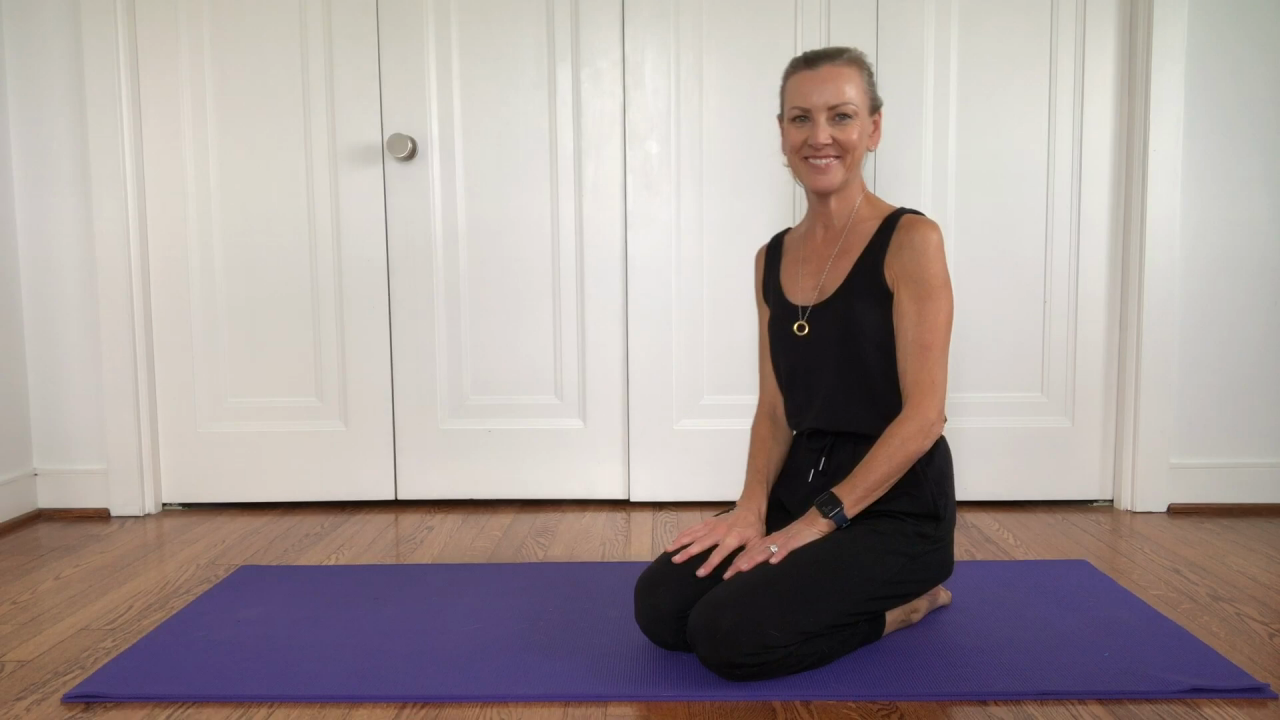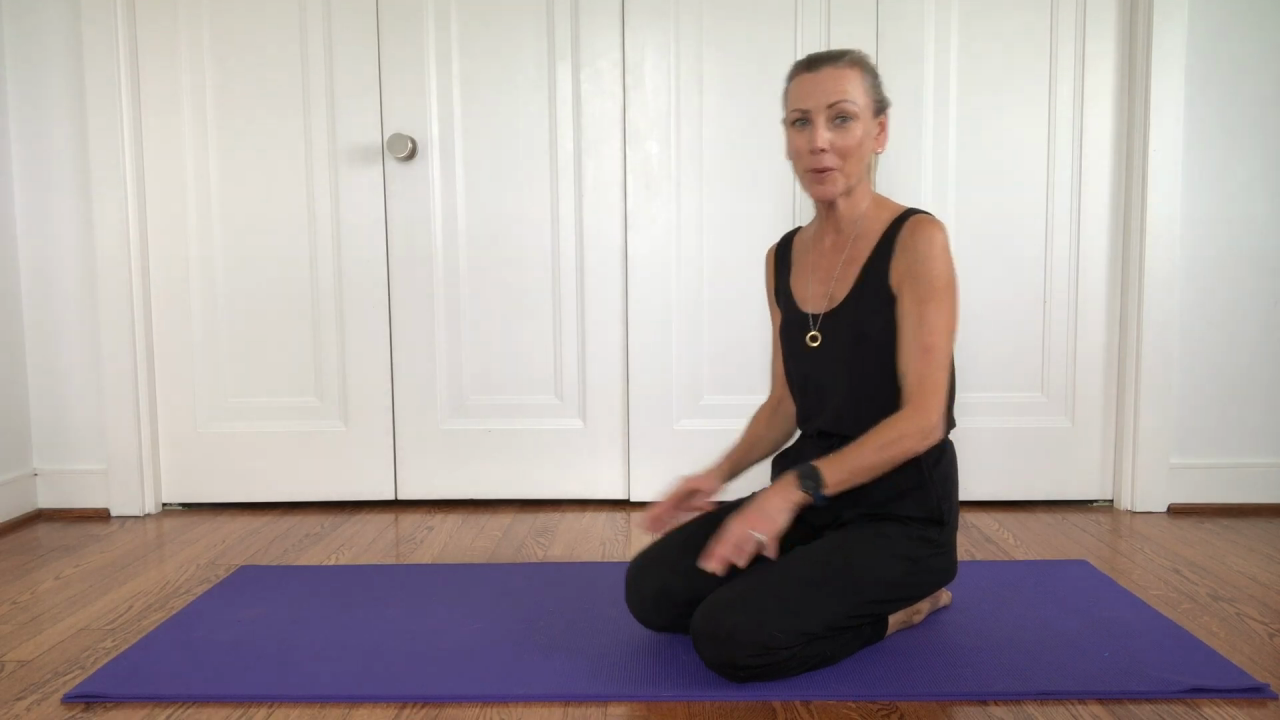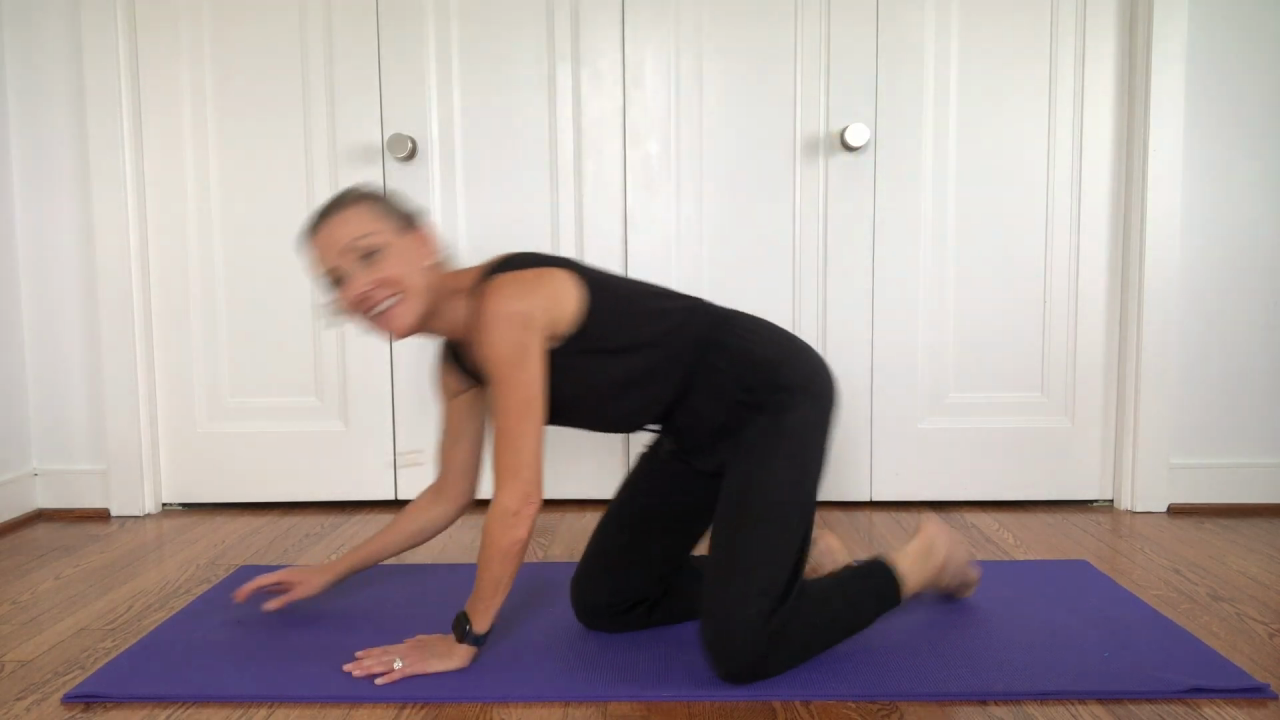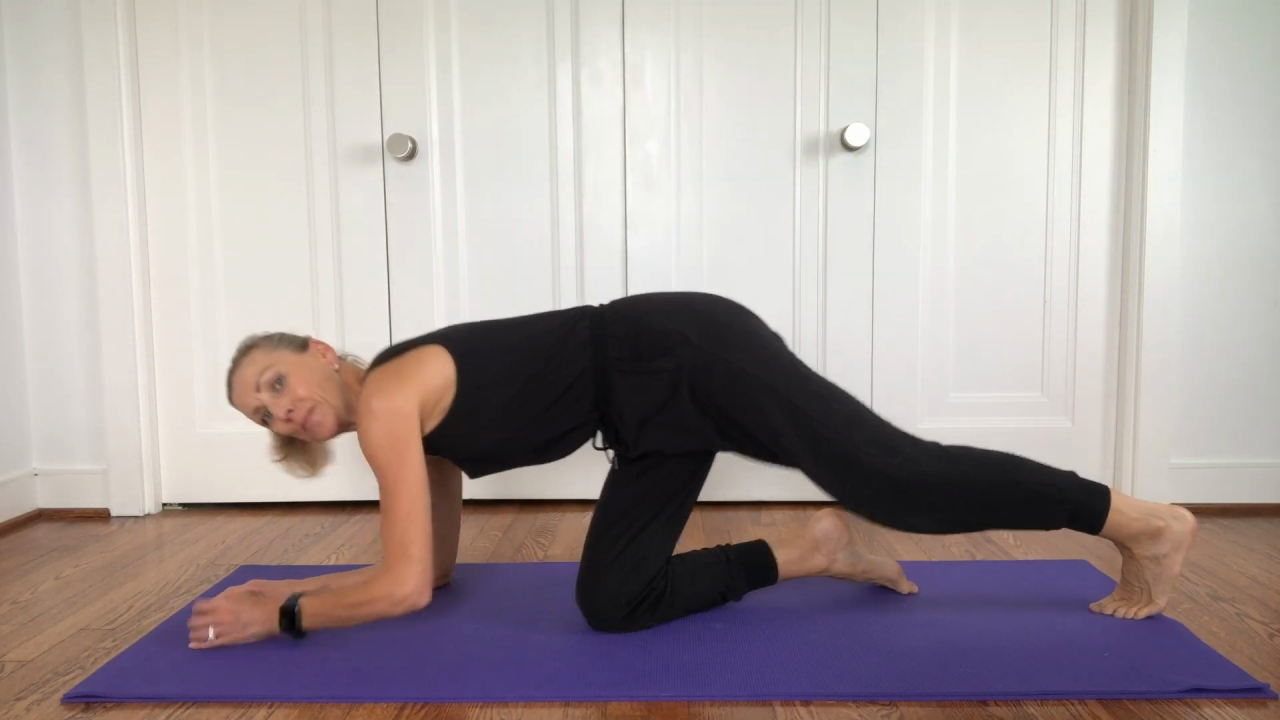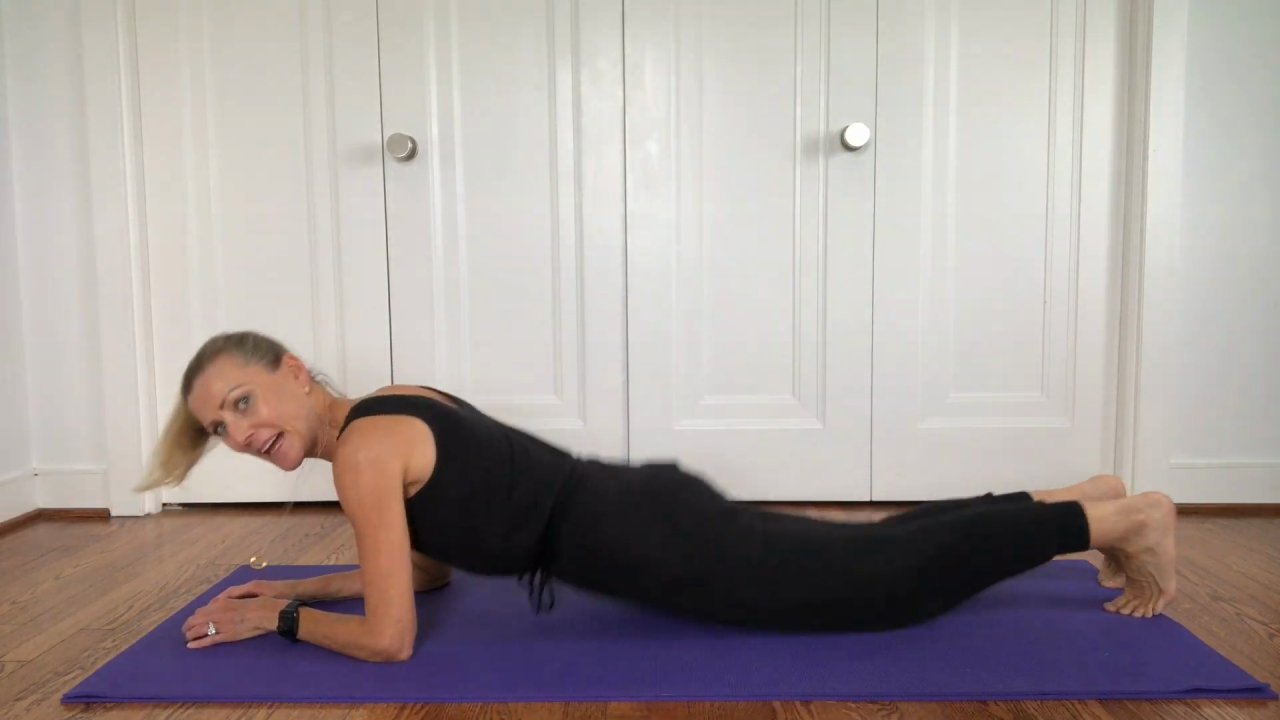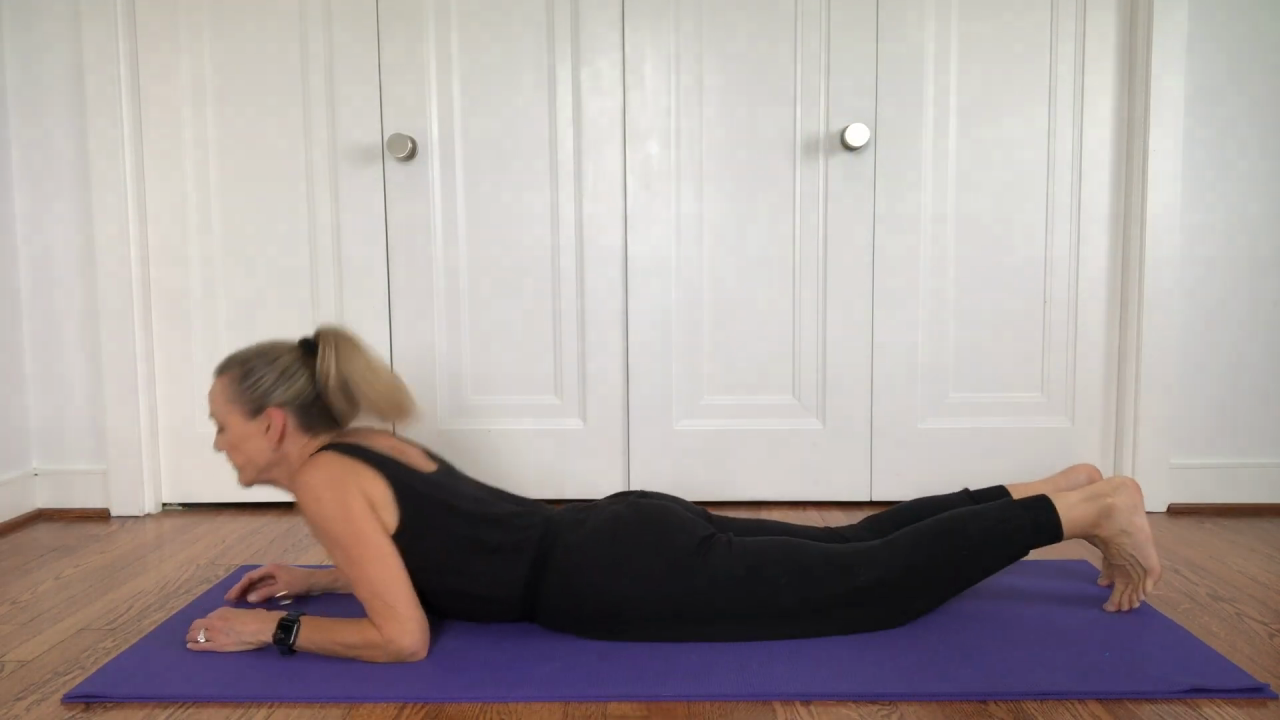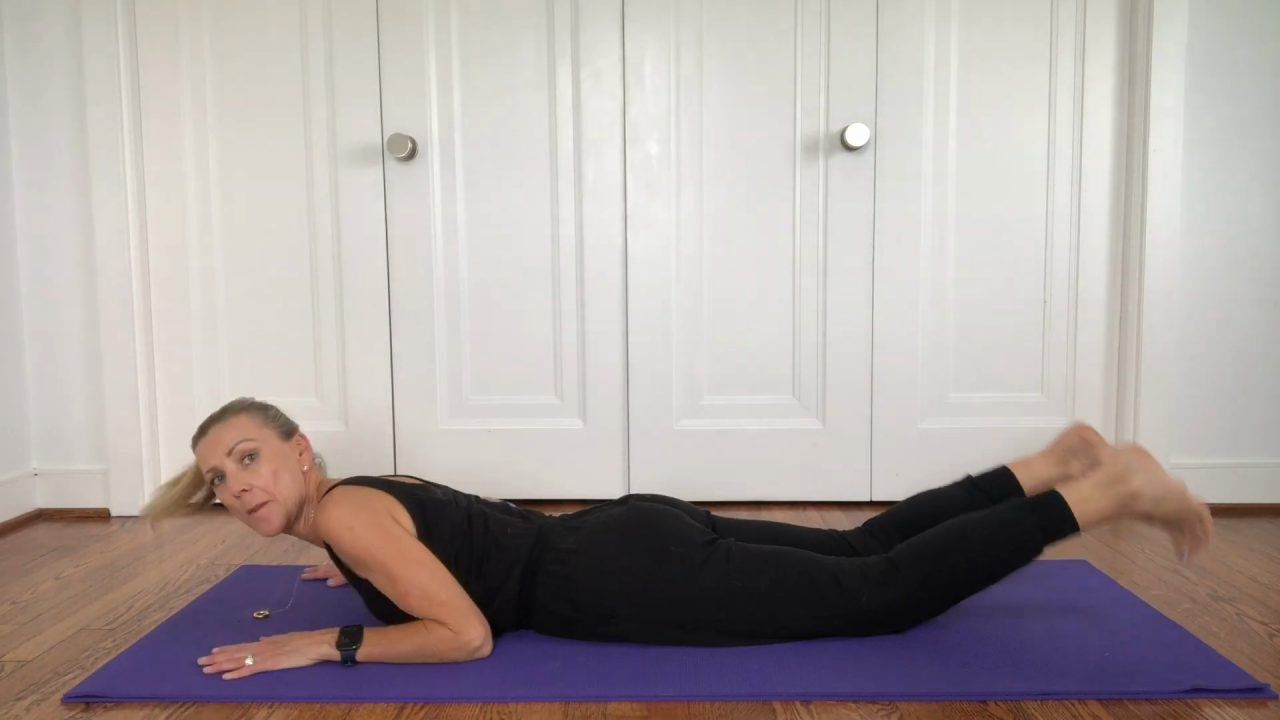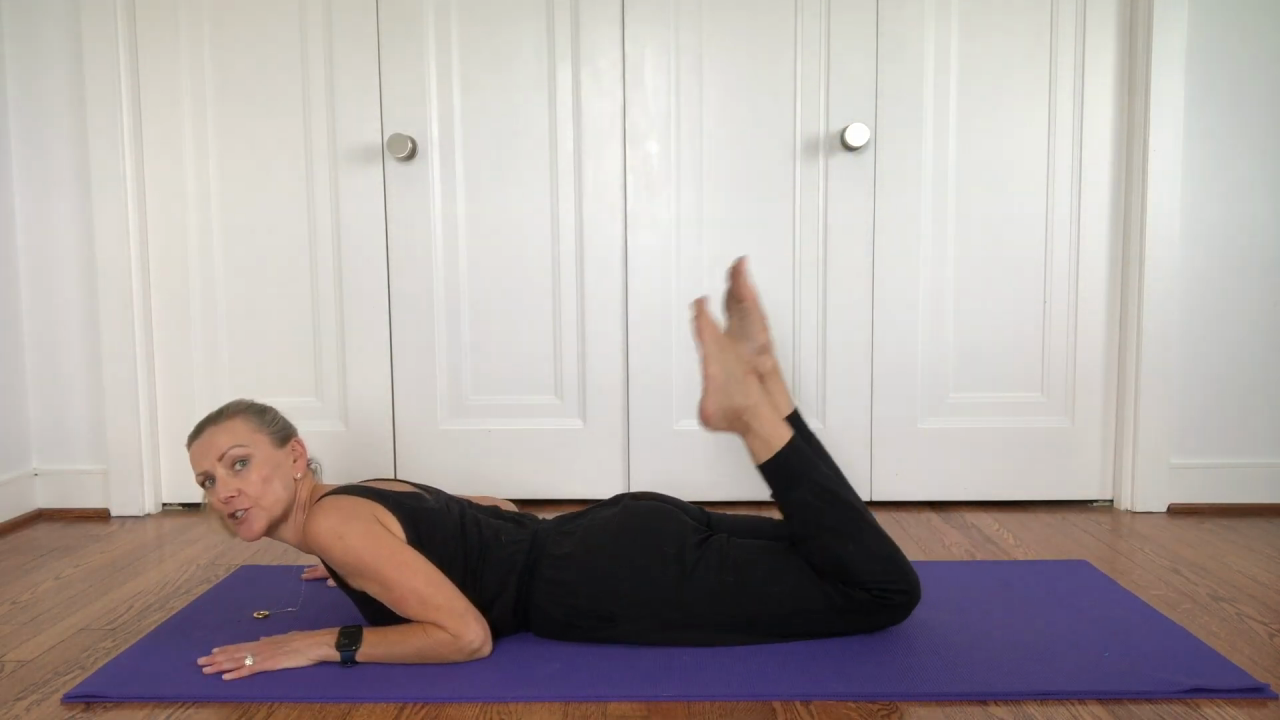
dt=0.7s
person 1, frame 1
left shoulder: (910, 240)
right shoulder: (772, 258)
left elbow: (922, 415)
right elbow: (775, 408)
left wrist: (820, 521)
right wrist: (753, 507)
left hip: (894, 505)
right hip: (802, 486)
left knee: (728, 635)
right knee: (661, 608)
left ankle: (901, 601)
right ankle: (844, 588)
person 1, frame 2
left shoulder: (917, 241)
right shoulder: (783, 257)
left elbow: (922, 420)
left wrist: (792, 489)
right wrist: (719, 475)
left hip: (900, 511)
right hip: (808, 489)
left knee: (730, 636)
right knee: (653, 592)
left ankle: (903, 602)
right ankle: (819, 579)
person 1, frame 3
left shoulder: (504, 308)
right shoulder: (459, 356)
left elbow: (518, 502)
right elbow: (444, 499)
left wrist: (466, 639)
right wrist: (330, 573)
left hip: (772, 394)
right hip: (697, 416)
left knee: (743, 647)
right knee: (603, 602)
left ankle: (912, 567)
right ankle: (796, 557)
person 1, frame 4
left shoulder: (387, 394)
right shoulder: (419, 426)
left elbow: (408, 586)
right elbow: (426, 566)
left wrist: (280, 616)
right wrist: (293, 584)
left hip: (685, 353)
right hip: (660, 410)
left knee: (899, 479)
right knee: (612, 605)
left ankle: (1142, 520)
right ankle: (806, 552)
person 1, frame 5
left shoulder: (363, 447)
right shoulder: (389, 406)
left elbow: (394, 637)
right elbow: (427, 562)
left wrist: (278, 619)
right wrist: (295, 584)
left hip: (640, 540)
right hip: (643, 510)
left knee: (893, 581)
right knee: (864, 547)
left ankle: (1116, 519)
right ankle: (1071, 501)
person 1, frame 6
left shoulder: (322, 477)
right shoulder: (369, 448)
left elbow: (404, 638)
right elbow: (421, 563)
left wrist: (274, 630)
right wrist: (313, 578)
left hip: (622, 585)
right hip: (629, 537)
left knee: (877, 582)
right knee: (853, 551)
left ankle: (1085, 509)
right ankle: (1051, 490)
person 1, frame 7
left shoulder: (342, 512)
right shoulder: (371, 502)
left elbow: (467, 635)
left wrist: (328, 643)
right wrist: (385, 575)
left hip: (630, 583)
right hip: (636, 543)
left knee: (887, 592)
right knee: (867, 551)
left ankle: (1103, 487)
right ankle: (1049, 471)
person 1, frame 8
left shoulder: (331, 524)
right shoulder: (361, 497)
left elbow: (467, 636)
left wrist: (321, 644)
left hip: (622, 584)
right hip: (624, 536)
left knee: (886, 591)
